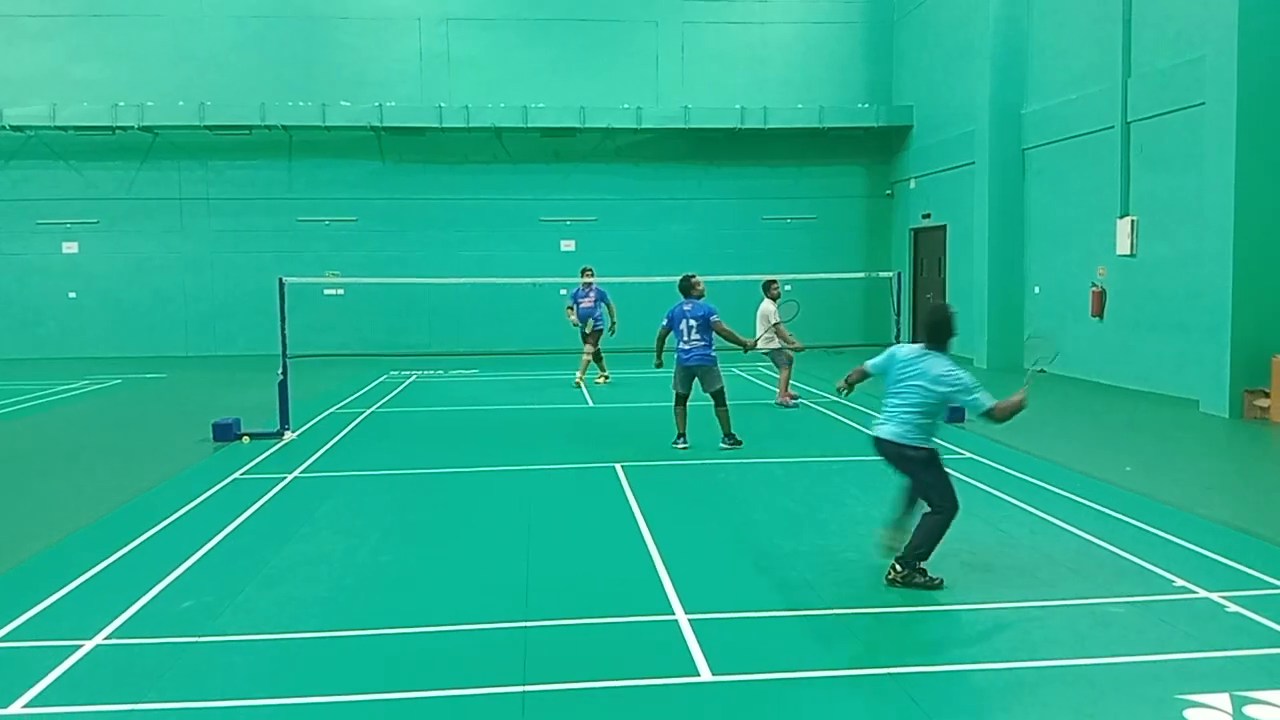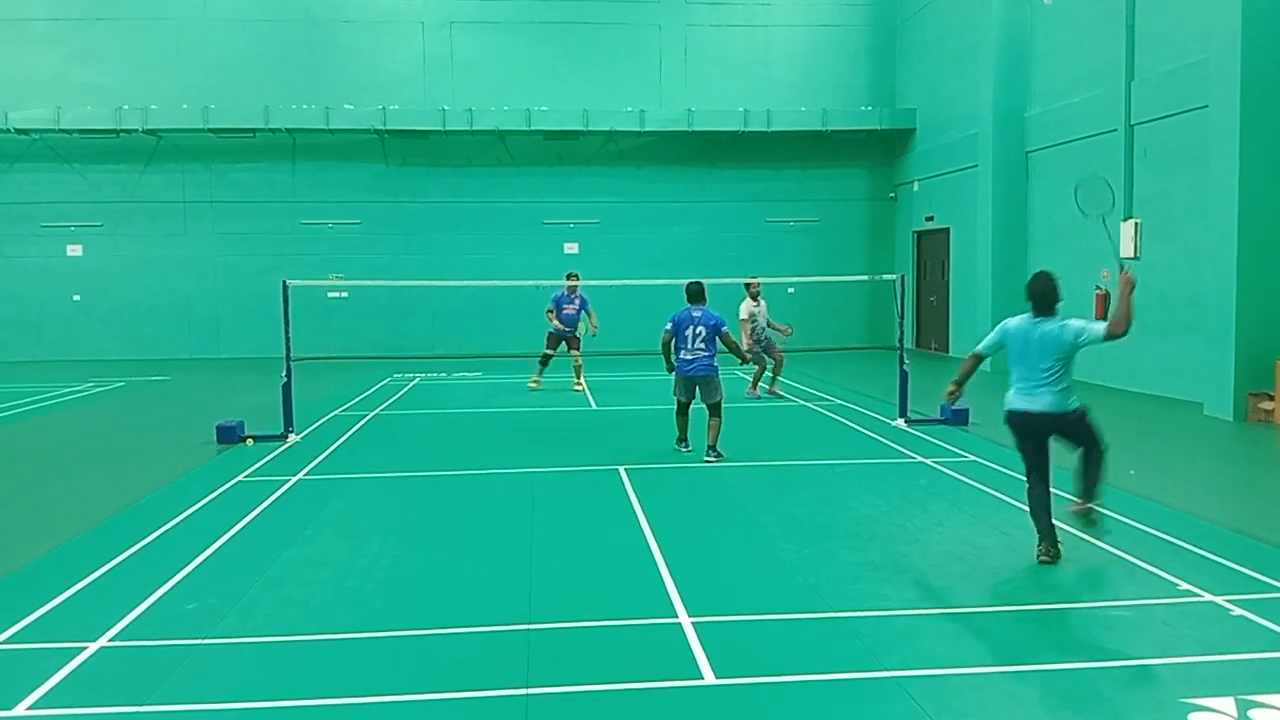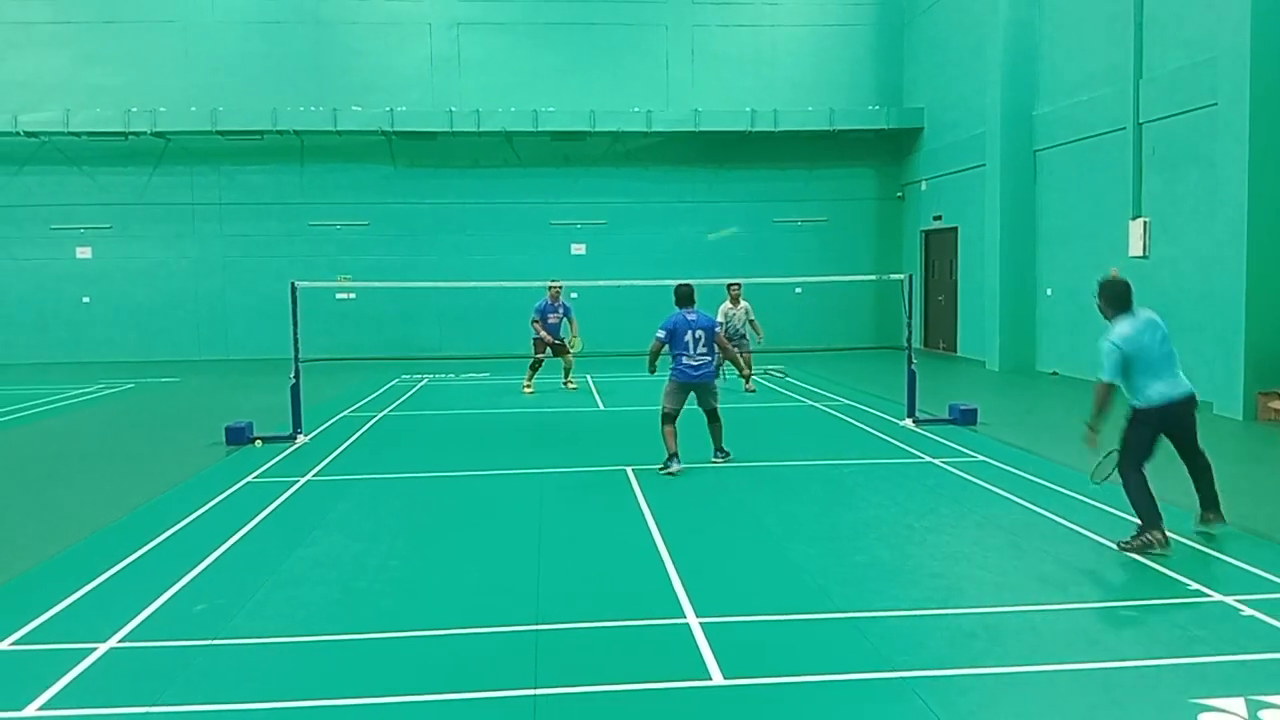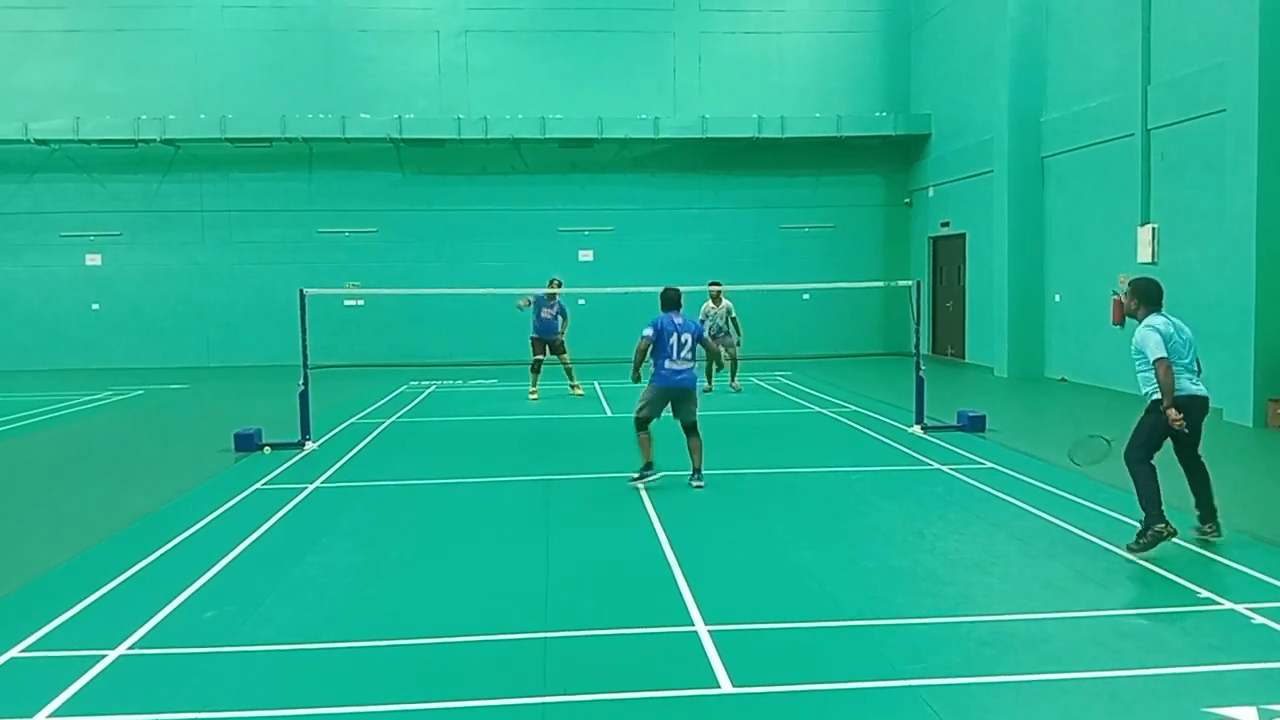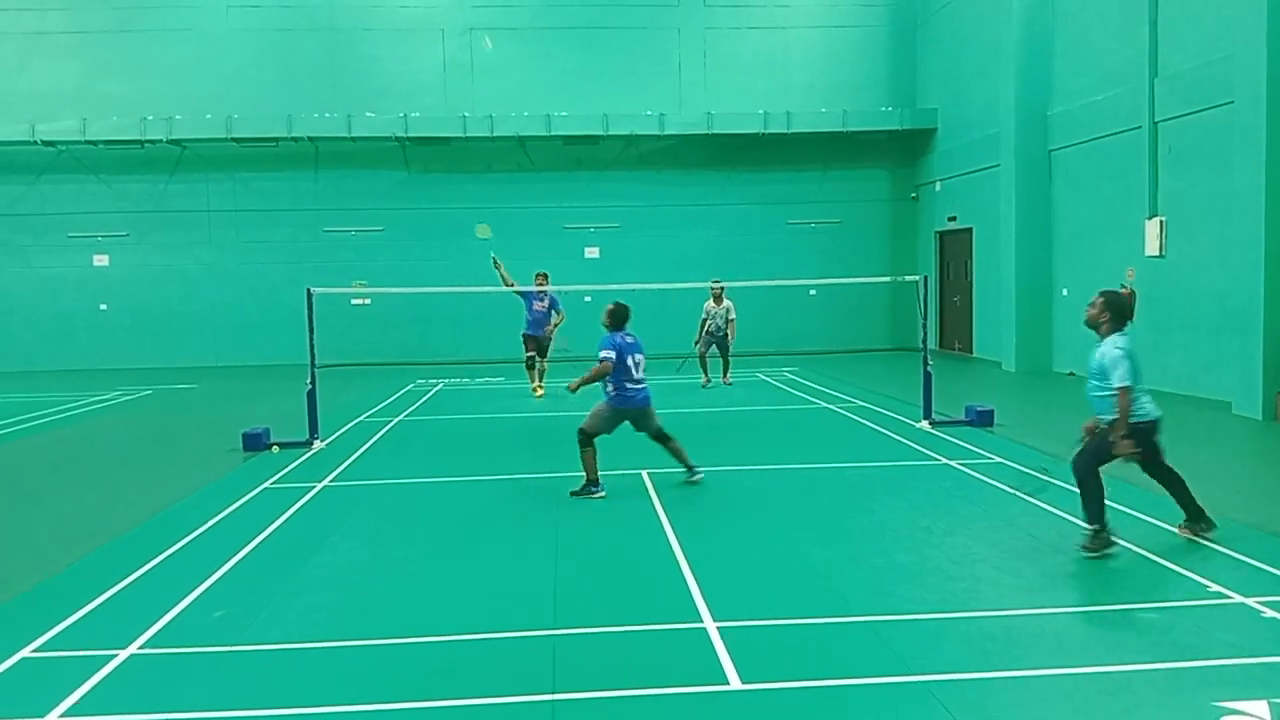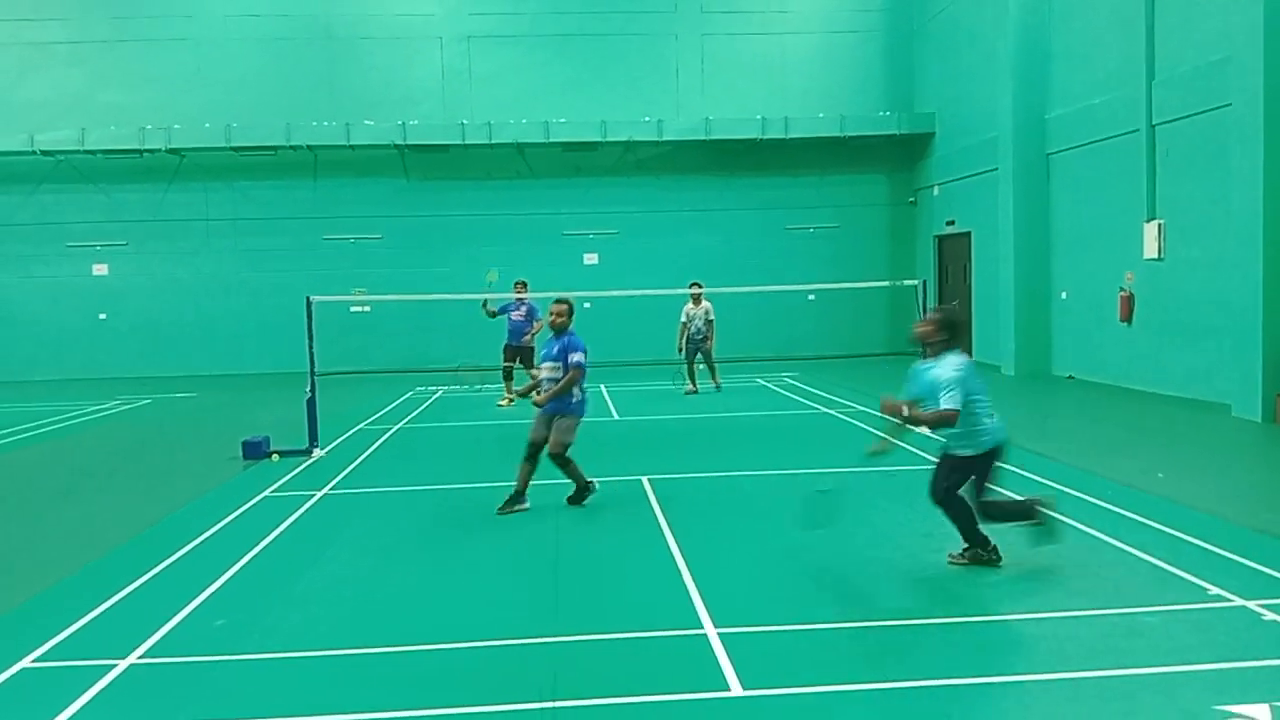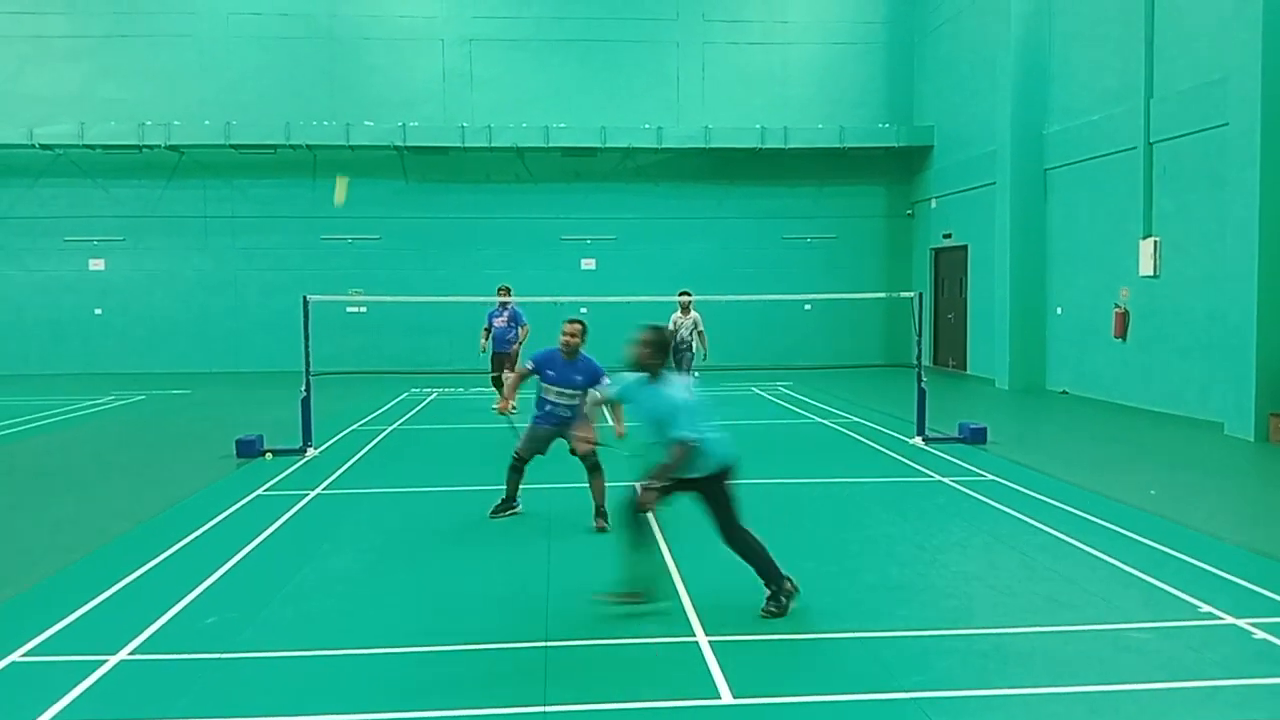
dt=0.4s
person 1, frame 1
left shoulder: (898, 353)
right shoulder: (953, 377)
left elbow: (864, 370)
right elbow: (997, 413)
left wrist: (846, 384)
right wrist: (1018, 403)
left hip: (883, 437)
right hip: (910, 446)
left knee: (921, 481)
right knee: (945, 507)
left ankle: (896, 530)
right ankle: (904, 569)
person 1, frame 2
left shoulder: (1010, 327)
right shoulder: (1067, 331)
left elbow: (976, 357)
right elbow: (1118, 330)
left wrist: (957, 385)
right wrist: (1126, 293)
left hip: (1019, 412)
right hip: (1058, 412)
left knee: (1037, 476)
right knee: (1092, 447)
left ankle: (1047, 543)
right ankle: (1084, 500)
person 1, frame 3
left shoulder: (1113, 341)
right shoulder: (1149, 317)
left elbow: (1105, 387)
left wrist: (1092, 424)
left hip: (1152, 408)
right hip: (1183, 398)
left knee: (1129, 466)
right knee: (1191, 451)
left ankle: (1153, 532)
right ankle: (1211, 511)
person 1, frame 4
left shoulder: (1147, 330)
right shoulder: (1177, 325)
left elbow: (1163, 367)
left wrist: (1169, 406)
left hip: (1174, 402)
right hip: (1197, 399)
left knee: (1136, 455)
right knee: (1190, 458)
left ankle: (1156, 523)
right ankle: (1209, 522)
person 1, frame 5
left shoulder: (1114, 350)
right shoulder: (1108, 345)
left elbow: (1124, 393)
left wrist: (1121, 436)
right wrist: (1097, 420)
left hip: (1134, 424)
right hip: (1144, 420)
left knee: (1083, 465)
right knee: (1157, 468)
left ankle: (1100, 532)
right ankle: (1198, 519)
person 1, frame 6
left shoulder: (950, 371)
right shoulder: (922, 367)
left elbow: (948, 417)
right elbow: (912, 402)
left wrist: (904, 413)
left hip: (980, 442)
right hip: (959, 442)
left knee: (965, 499)
right knee: (941, 493)
left ankle: (1032, 510)
right ankle: (981, 547)
person 1, frame 7
left shoulder: (676, 395)
right shoulder: (636, 384)
left elbow: (684, 448)
right elbow: (599, 397)
left wrist: (654, 483)
left hip: (706, 467)
right hip: (681, 471)
left knee: (730, 531)
right knee: (637, 511)
left ankle: (780, 587)
right ankle: (642, 585)
person 2, frame 1
left shoulder: (673, 311)
right shoulder: (706, 308)
left elbow: (661, 336)
right elbow: (723, 331)
left wrist: (658, 357)
right wrist: (745, 343)
left hip: (683, 361)
right hip: (705, 360)
left knee: (680, 399)
right knee: (719, 398)
left ankle: (681, 437)
right ankle: (727, 436)
person 2, frame 2
left shoulder: (678, 316)
right shoulder: (714, 317)
left elbow: (665, 341)
right elbow: (730, 343)
left wrist: (668, 362)
right wrist: (745, 357)
left hip: (683, 370)
right hip: (707, 370)
left knee: (682, 406)
right knee: (715, 410)
left ankle: (683, 441)
right ankle: (711, 449)
person 2, frame 3
left shoulder: (671, 321)
right shoulder: (708, 320)
left elbow: (656, 348)
right elbow: (725, 347)
left wrist: (651, 364)
right wrist: (742, 368)
left hip: (680, 377)
right hip: (706, 376)
left knee: (668, 418)
right knee: (712, 413)
left ankle: (673, 458)
right ankle: (718, 451)
person 2, frame 4
left shoulder: (658, 322)
right shoulder: (695, 325)
left elbow: (642, 347)
right elbow: (713, 350)
left wrist: (635, 370)
right wrist: (718, 358)
left hip: (664, 382)
right hip: (688, 383)
left knee: (641, 421)
right knee: (690, 429)
left ankle: (648, 467)
right ankle: (697, 474)
person 2, frame 5
left shoulder: (608, 341)
right shoulder: (633, 340)
left elbow: (604, 368)
left wrist: (579, 382)
right wrist: (603, 377)
left hip: (619, 401)
right hip: (642, 400)
left knee: (585, 434)
right knee: (659, 435)
left ankle: (593, 484)
right ankle: (691, 469)
person 2, frame 6
left shoulder: (573, 342)
right shoulder: (549, 343)
left elbow: (575, 375)
left wrist: (547, 395)
right wrist: (526, 389)
left hip: (569, 407)
right hip: (549, 407)
left knee: (556, 453)
right knee: (533, 446)
left ankle: (585, 486)
right ankle: (519, 496)
person 2, frame 7
left shoulder: (590, 368)
right shoulder: (545, 357)
right elbow: (519, 376)
left wrist: (618, 424)
right wrist: (506, 399)
left hip: (575, 422)
right hip: (544, 420)
left knee: (590, 459)
right knee: (519, 459)
left ankle: (600, 512)
right ankle: (511, 501)
